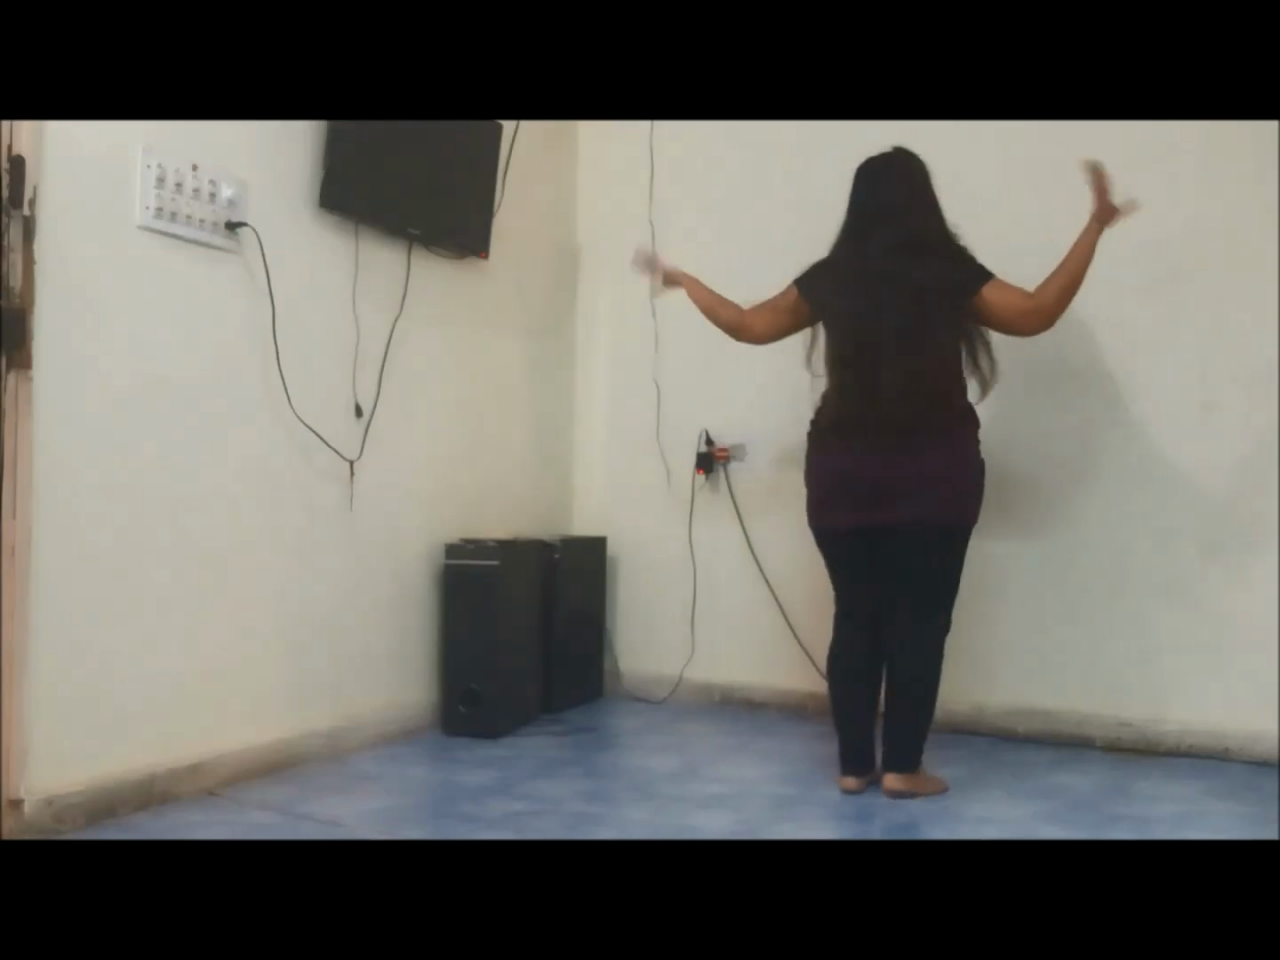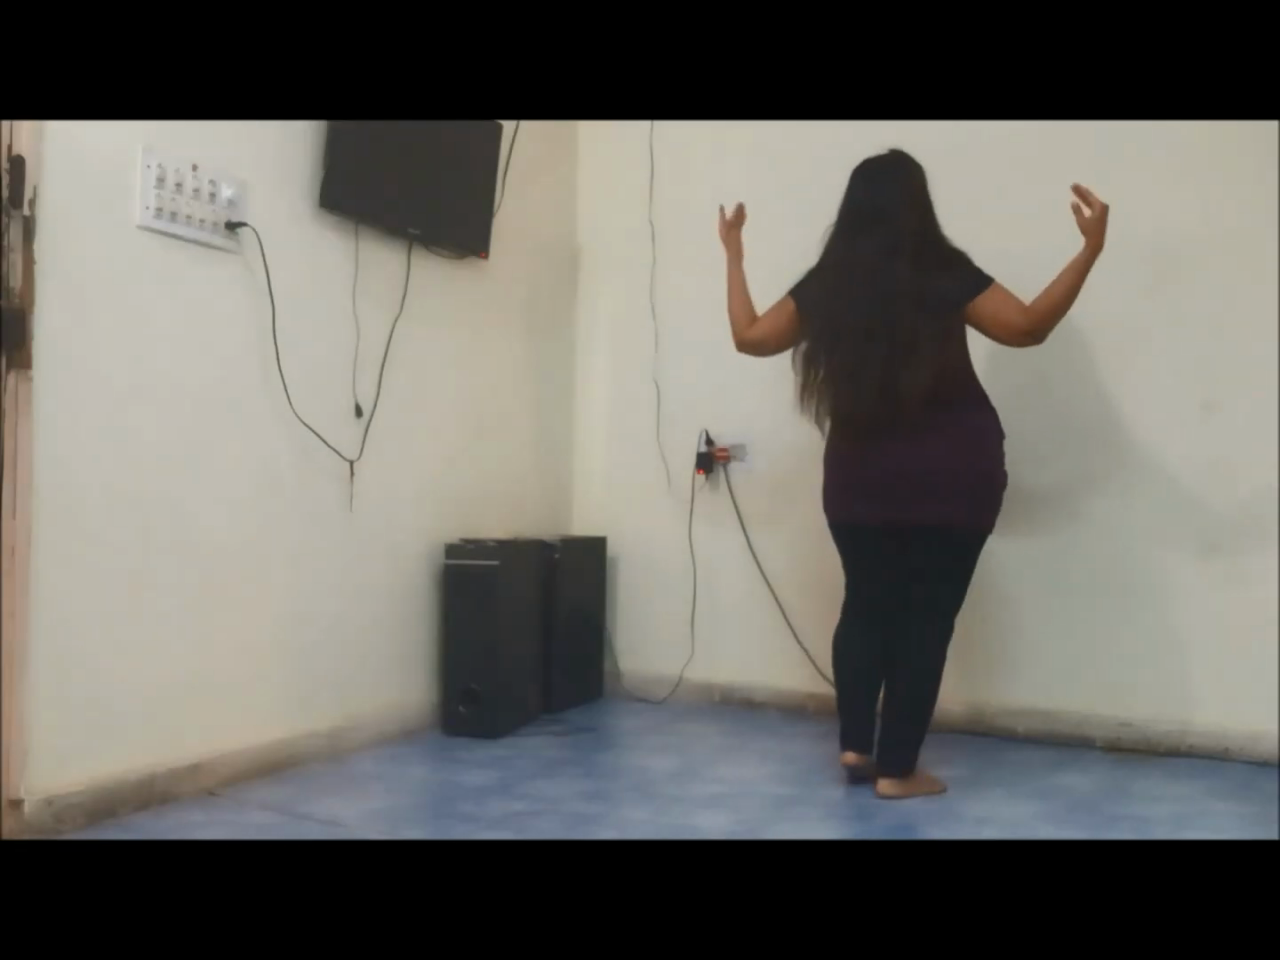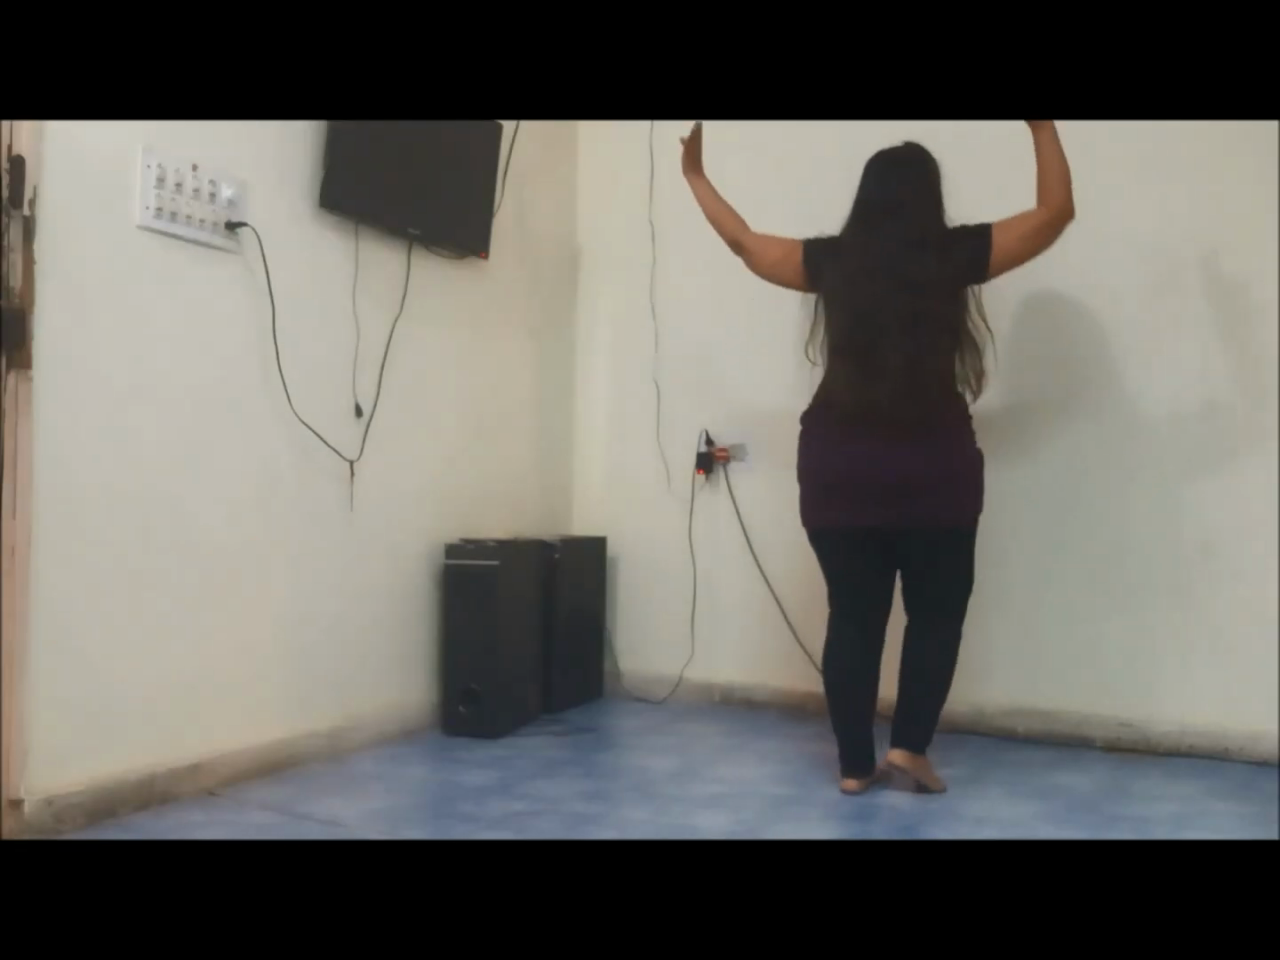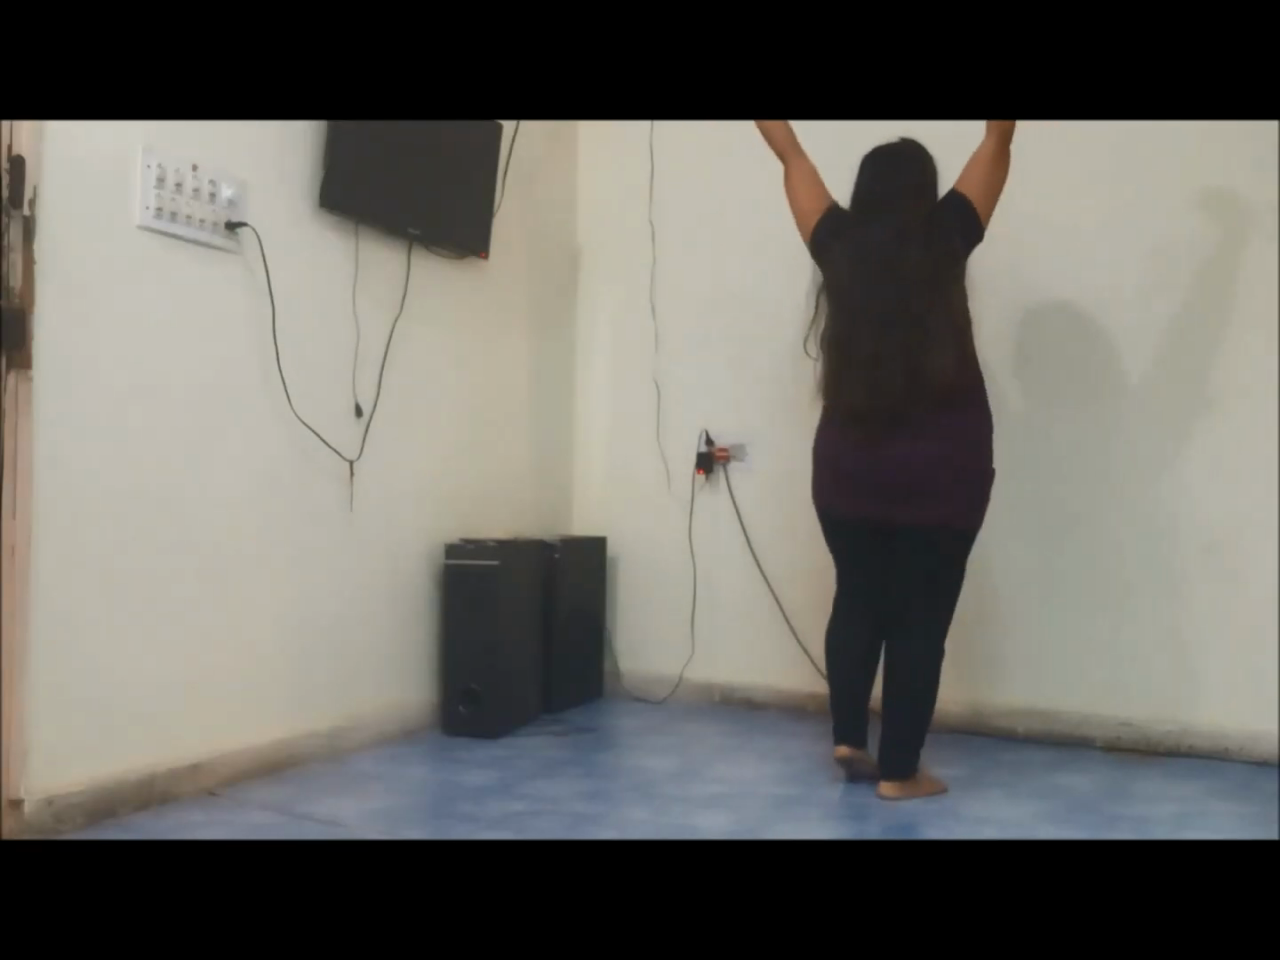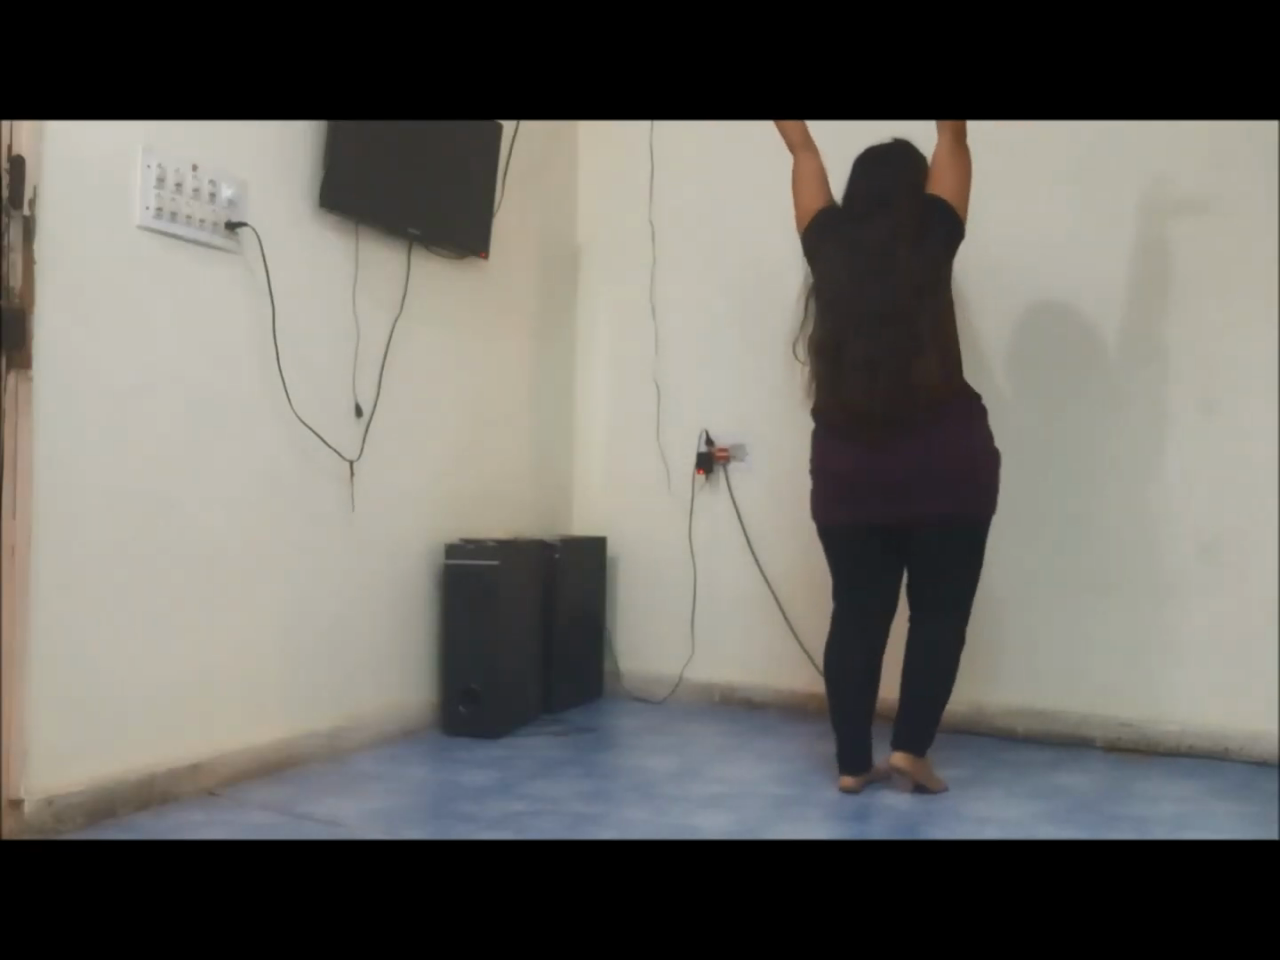
dt=0.7s
person 1, frame 1
left shoulder: (833, 278)
right shoulder: (948, 273)
left elbow: (747, 325)
right elbow: (1035, 314)
left wrist: (682, 279)
right wrist: (1093, 228)
left hip: (842, 471)
right hip: (932, 473)
left knee: (856, 617)
right knee: (919, 620)
left ankle: (854, 764)
right ankle: (902, 767)
person 1, frame 2
left shoulder: (828, 283)
right shoulder: (942, 275)
left elbow: (750, 337)
right elbow: (1028, 327)
left wrist: (734, 255)
right wrist: (1091, 246)
left hip: (859, 470)
right hip: (949, 471)
left knee: (866, 607)
right knee: (926, 617)
left ankle: (855, 744)
right ankle: (897, 767)
person 1, frame 3
left shoulder: (834, 262)
right shoulder: (953, 258)
left elbow: (744, 242)
right elbow: (1054, 213)
left wrist: (696, 177)
right wrist: (1041, 130)
left hip: (838, 468)
right hip: (933, 468)
left knee: (852, 617)
right knee: (936, 612)
left ankle: (854, 764)
right ankle: (908, 745)
person 1, frame 4
left shoulder: (839, 246)
right shoulder: (945, 240)
left elbow: (791, 156)
right elbow: (997, 142)
left hip: (847, 460)
right hip: (938, 466)
left knee: (857, 602)
right knee: (919, 619)
left ankle: (848, 741)
right ankle: (900, 770)
person 1, frame 5
left shoulder: (829, 245)
right shoulder: (931, 241)
left elbow: (801, 148)
right elbow: (953, 141)
left hip: (848, 468)
right hip: (944, 467)
left knee: (857, 614)
right knee: (940, 613)
left ankle: (852, 761)
right ankle: (909, 748)
